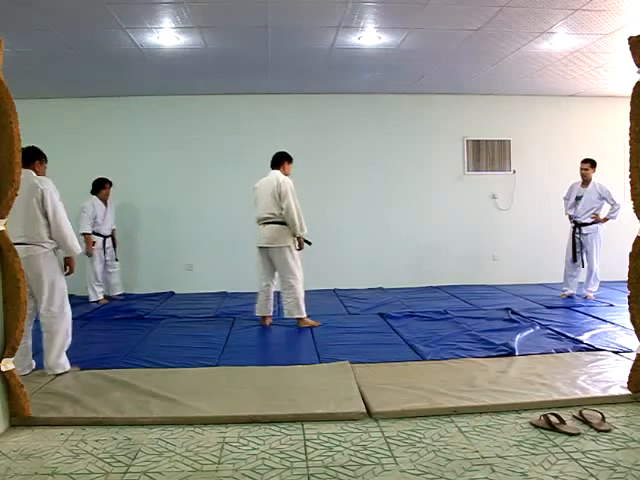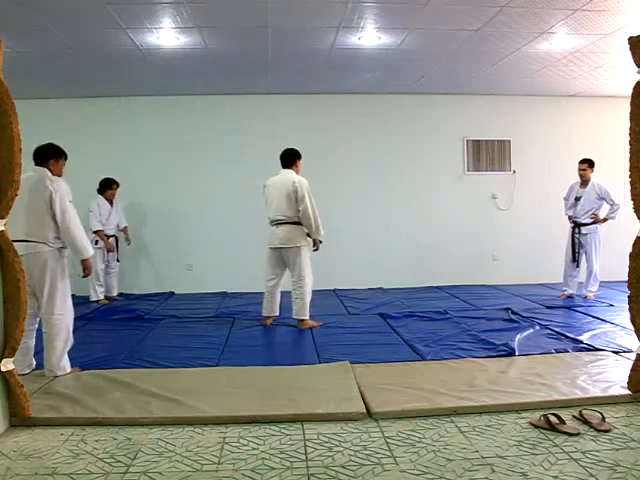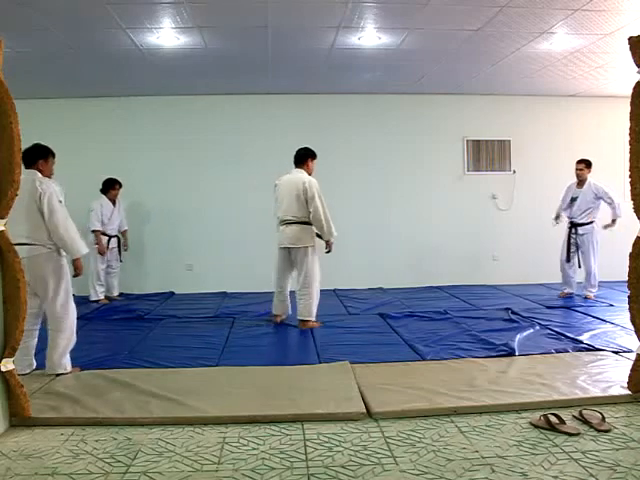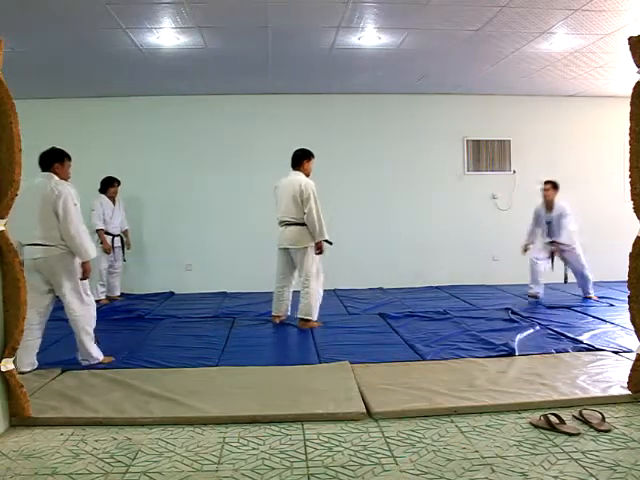
dt=0.5s
person 1, frame 1
right shoulder: (42, 184)
left elbow: (4, 223)
right elbow: (58, 221)
right wrist: (70, 253)
right hip: (39, 255)
right knee: (56, 310)
left ankle: (20, 364)
right ankle: (56, 363)
person 1, frame 2
left shoulder: (18, 184)
right shoulder: (55, 185)
left elbow: (10, 220)
right elbow: (69, 223)
left wrist: (17, 246)
right wrist: (84, 256)
left hip: (18, 253)
right hip: (45, 254)
left knee: (24, 312)
right knee: (57, 312)
left ankle: (21, 364)
right ankle: (57, 366)
person 1, frame 3
right shoulder: (45, 187)
left elbow: (8, 225)
right elbow: (60, 224)
right wrist: (76, 255)
left hip: (19, 256)
right hip: (45, 255)
left knee: (26, 313)
right knee: (62, 311)
left ankle: (21, 364)
right ankle: (58, 364)
person 1, frame 4
left shoulder: (28, 190)
right shoulder: (63, 190)
left elbow: (19, 227)
right elbow: (73, 228)
left wrist: (23, 256)
right wrist: (86, 258)
left hip: (32, 256)
right hip: (59, 255)
left knee: (33, 311)
right knee: (81, 306)
left ankle: (24, 362)
right ankle: (90, 355)
person 2, frame 1
left shoulder: (259, 184)
right shoulder: (283, 181)
right elbow: (291, 210)
right wrist: (299, 234)
left hip: (263, 234)
right hip: (280, 234)
left knee: (266, 278)
right knee: (292, 276)
left ankle: (265, 316)
right ankle: (301, 317)
person 2, frame 2
left shoulder: (269, 183)
right shoulder: (299, 182)
right elbow: (308, 211)
right wrist: (316, 235)
left hip: (275, 234)
right hip: (294, 234)
left knee: (273, 277)
right knee: (301, 278)
left ankle: (268, 316)
right ankle: (302, 319)
person 2, frame 3
left shoulder: (280, 181)
right shoulder: (309, 182)
right elbow: (318, 212)
right wrist: (328, 237)
left hip: (284, 233)
right hip: (302, 234)
left knee: (282, 276)
right knee: (307, 278)
left ankle: (278, 313)
right ankle: (305, 319)
person 2, frame 4
left shoulder: (281, 184)
right shoulder: (306, 183)
right elbow: (313, 214)
right wrist: (320, 238)
left hip: (285, 234)
right hip: (302, 234)
left knee: (284, 276)
right knee: (311, 277)
left ankle: (278, 313)
right ankle: (305, 317)
person 3, frame 1
left shoulder: (600, 188)
right shoulder: (574, 186)
left elbow: (616, 204)
right elbow: (567, 199)
left wrist: (605, 219)
right wrist: (569, 214)
left hip: (592, 230)
right hip: (576, 229)
left knee: (592, 262)
right knee: (571, 260)
left ankle: (590, 291)
right ankle: (569, 290)
person 3, frame 2
left shoulder: (599, 188)
right shoulder: (573, 187)
left elbow: (615, 204)
right elbow: (567, 200)
left wrist: (604, 219)
right wrist: (569, 214)
left hip: (591, 230)
right hip: (575, 229)
left knee: (592, 262)
right knee: (571, 260)
left ankle: (590, 291)
right ankle: (569, 290)
person 3, frame 3
left shoulder: (596, 188)
right shoulder: (571, 187)
left elbow: (613, 202)
right elbow: (564, 203)
left wrist: (613, 220)
right wrist: (558, 214)
left hip: (587, 230)
right hip: (572, 229)
left knee: (590, 263)
right knee: (566, 260)
left ankle: (590, 291)
right ankle: (568, 289)
person 3, frame 4
left shoulder: (563, 209)
right shoulder: (539, 210)
left elbow: (567, 229)
right elbow: (534, 227)
left wrist: (560, 246)
right wrist: (529, 243)
left hip: (567, 243)
right hip: (549, 243)
left knee: (581, 269)
right knee: (535, 259)
left ankle: (588, 292)
right ankle: (536, 291)
person 4, frame 1
left shoulder: (109, 203)
right shoulder: (90, 204)
right elbow: (85, 227)
left wrist: (114, 238)
right wrist: (88, 245)
left hip: (108, 241)
right hip: (96, 241)
left knee: (112, 268)
right knee: (96, 270)
left ankle: (114, 292)
right ankle: (97, 296)
person 4, frame 2
left shoulder: (116, 203)
right shoulder: (96, 204)
left elbow: (122, 222)
right elbow: (96, 227)
left wrist: (127, 235)
right wrist: (106, 242)
left hip: (113, 240)
right hip: (100, 241)
left knee: (113, 268)
right knee: (99, 269)
left ankle: (112, 293)
right ankle: (98, 296)
person 4, frame 3
left shoulder: (118, 204)
right shoulder: (98, 204)
left elbow: (123, 225)
right elbow: (95, 226)
left wrist: (125, 240)
right wrist: (100, 243)
left hip: (115, 241)
right hip: (102, 240)
left knee: (114, 268)
right knee: (99, 268)
left ankle: (112, 293)
right ankle: (98, 296)
person 4, frame 4
left shoulder: (119, 203)
right shoulder: (99, 202)
left elbow: (123, 222)
right elbow: (98, 225)
left wrist: (127, 238)
right wrist: (105, 242)
left hip: (118, 240)
right hip: (105, 240)
left knee: (116, 268)
right knee: (102, 268)
left ankle: (113, 293)
right ankle: (100, 296)
